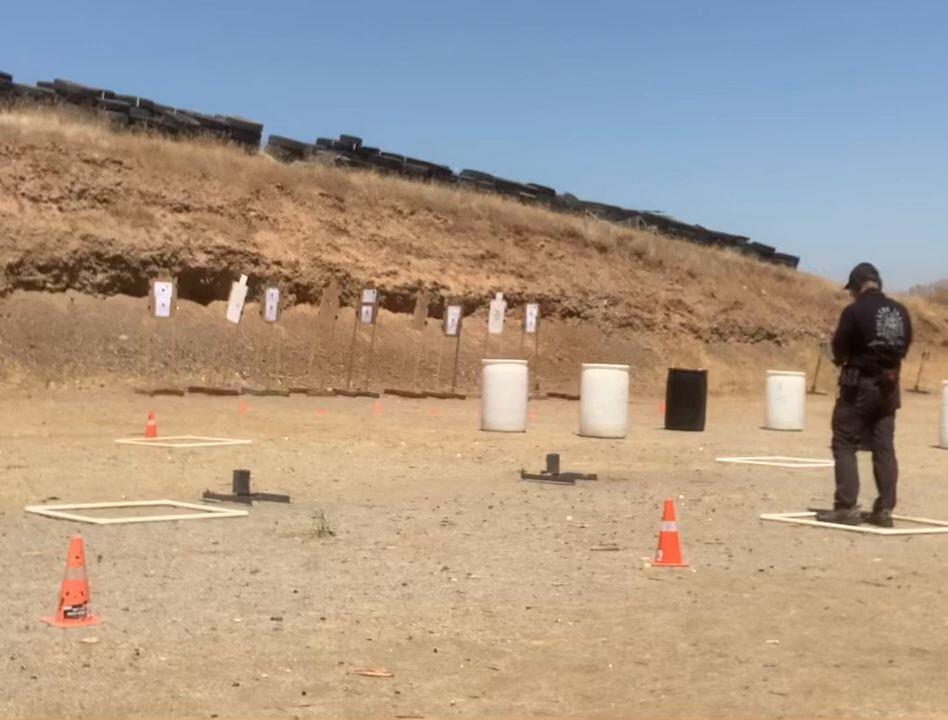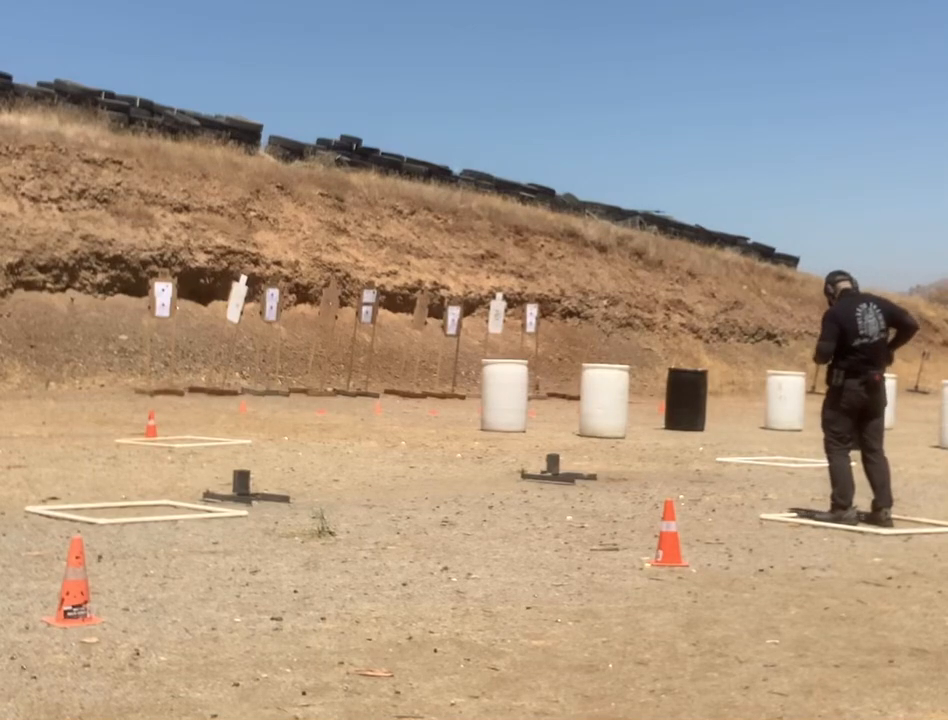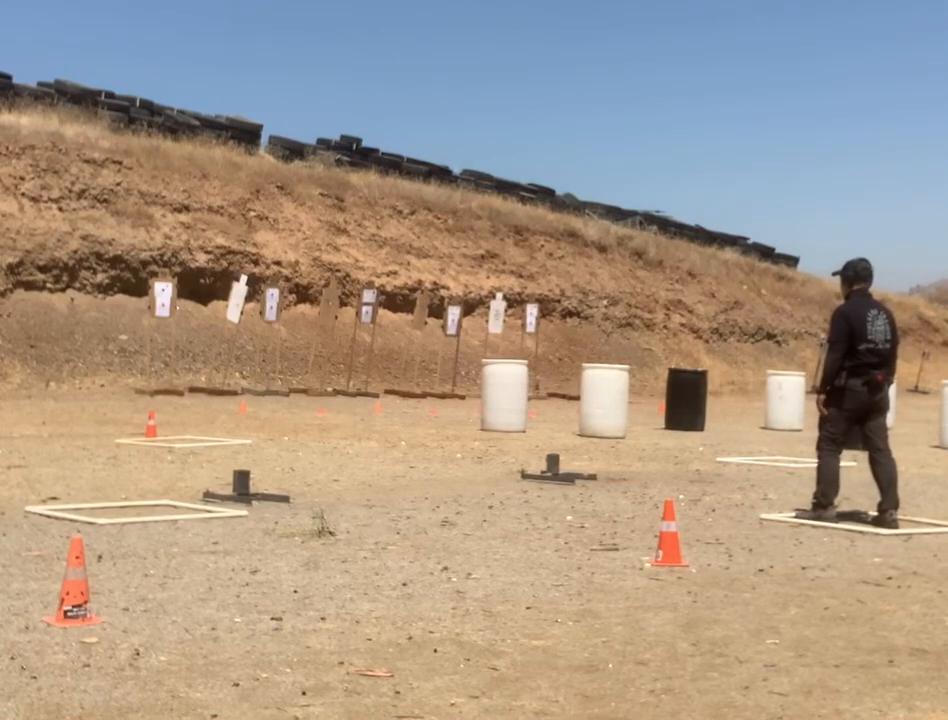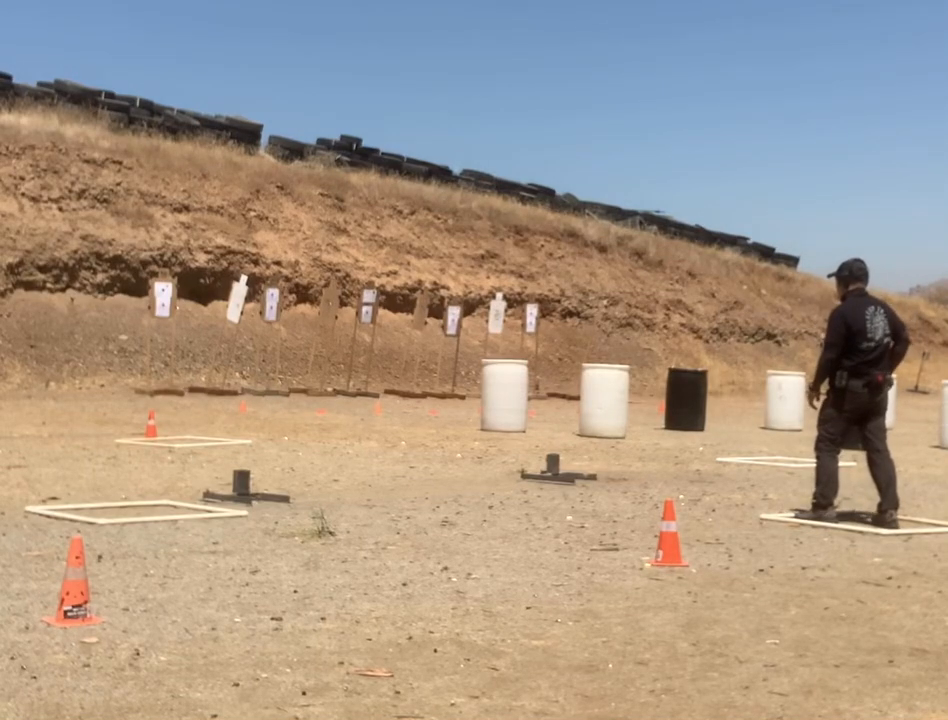
dt=1s
person 1, frame 1
left shoulder: (855, 311)
right shoulder: (900, 311)
left elbow: (839, 349)
right elbow: (904, 348)
left wrist: (844, 360)
left hip: (859, 386)
right hip: (889, 388)
left knee: (844, 447)
right knee: (884, 449)
left ankle: (847, 508)
right ankle: (884, 510)
person 1, frame 2
left shoulder: (835, 312)
right shoulder: (879, 304)
left elbow: (824, 352)
right elbow: (911, 324)
left wrist: (818, 358)
right wrist: (890, 348)
left hip: (846, 387)
right hip: (875, 387)
left knee: (838, 447)
right knee: (874, 449)
left ankle: (843, 509)
right ankle: (882, 509)
person 1, frame 3
left shoulder: (845, 312)
right shoulder: (885, 313)
left elbow: (835, 355)
right elbow: (892, 354)
left wrist: (822, 390)
left hip: (848, 389)
right hip: (877, 391)
left knee: (829, 447)
right knee: (880, 449)
left ankle: (823, 507)
right ankle: (888, 511)
person 1, frame 4
left shoulder: (843, 312)
right shoulder: (883, 309)
left elbow: (830, 355)
right elbow: (903, 340)
left wrist: (815, 386)
left hip: (848, 389)
right hip: (877, 390)
left knee: (827, 447)
right knee: (878, 449)
left ankle: (823, 507)
right ankle: (889, 511)
